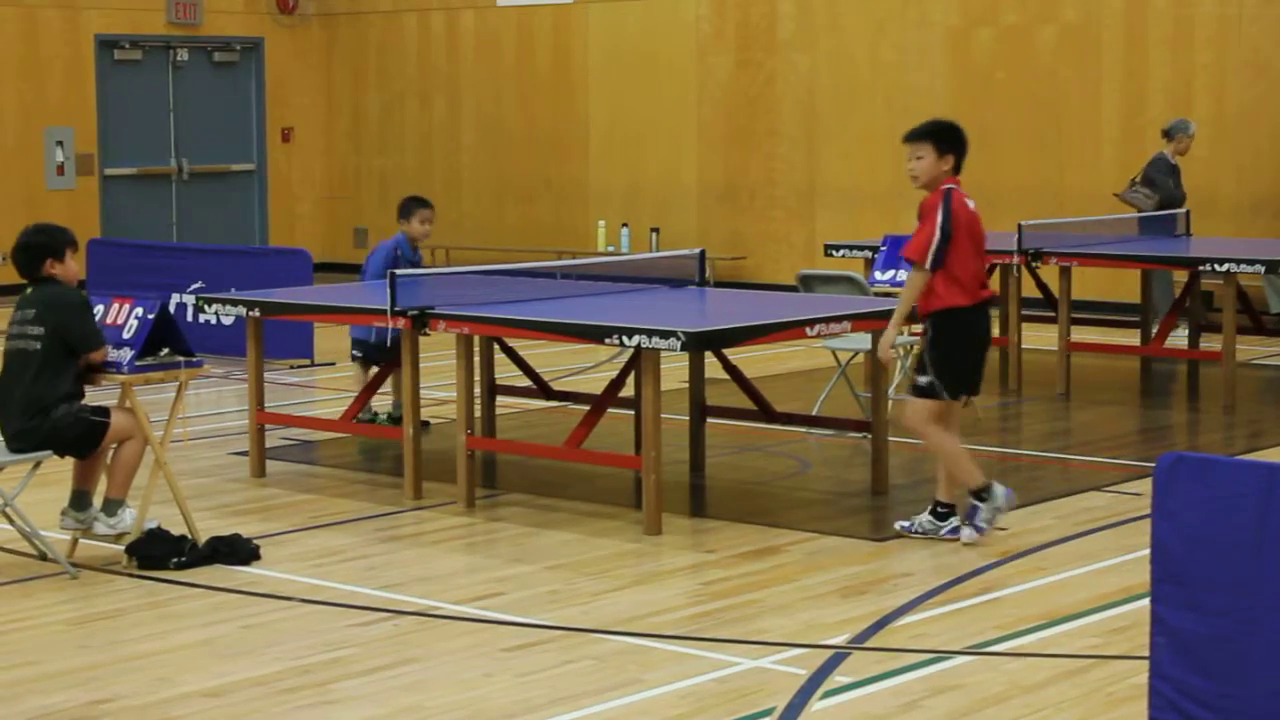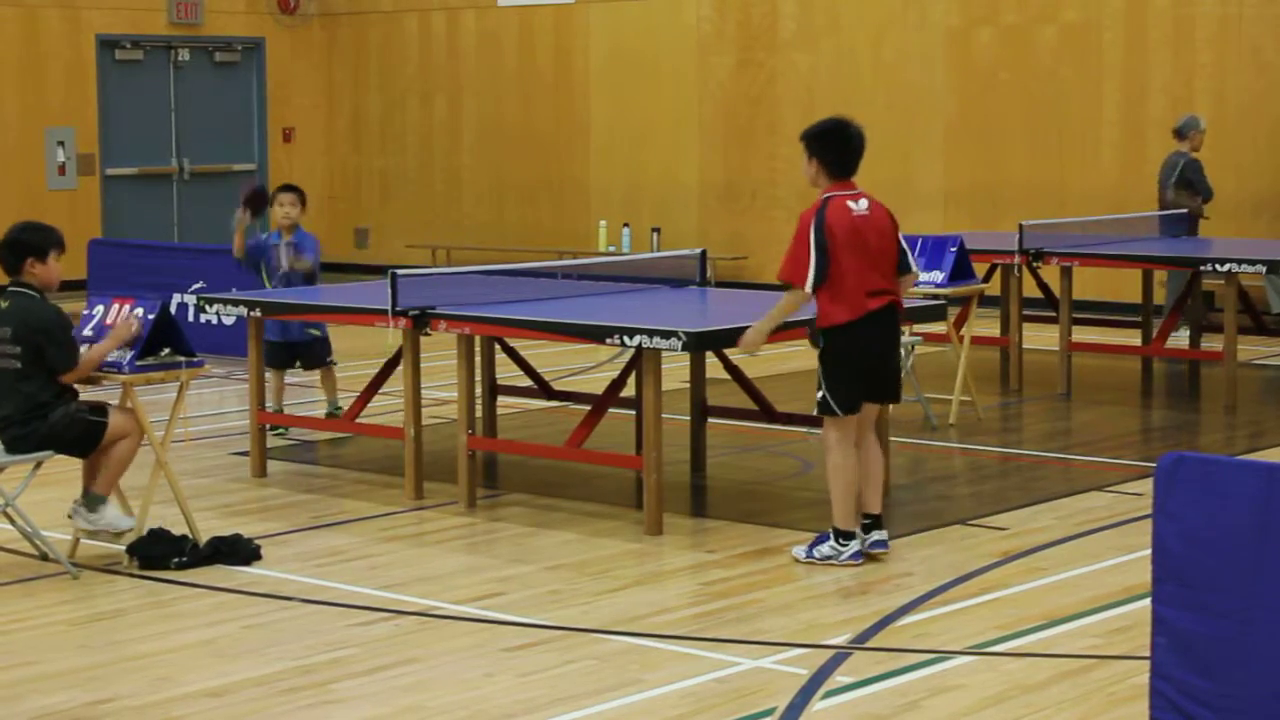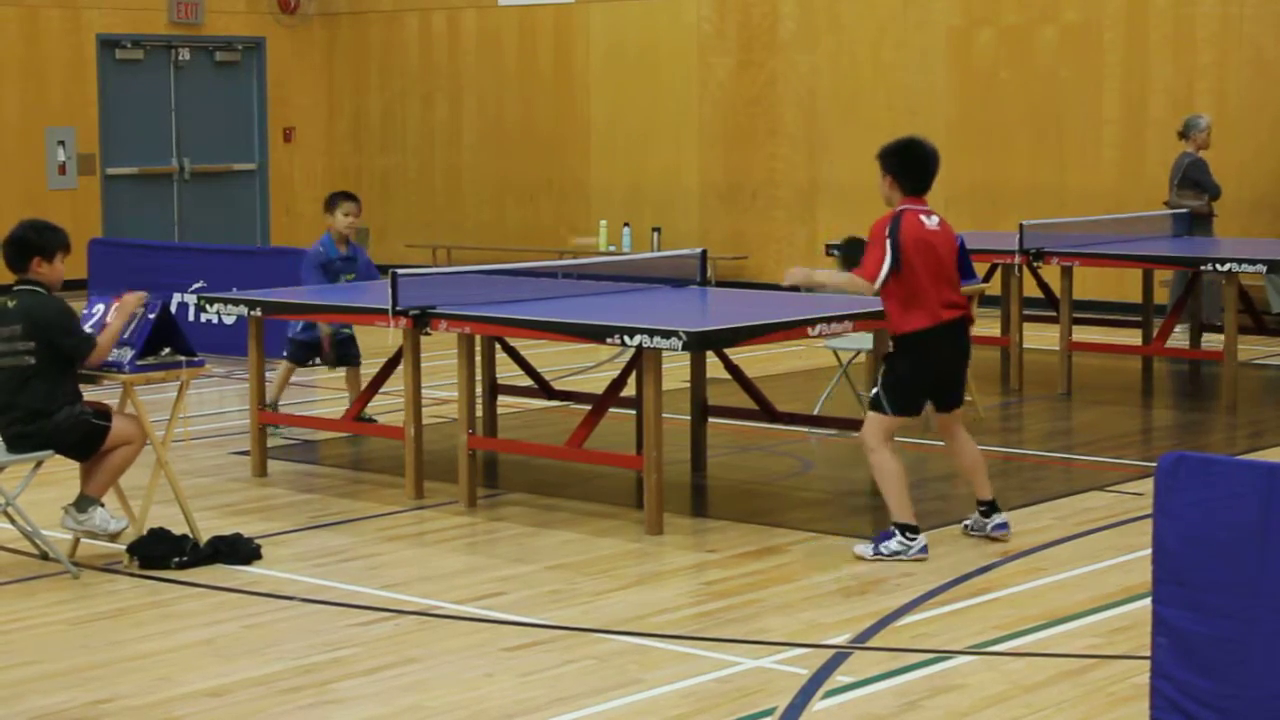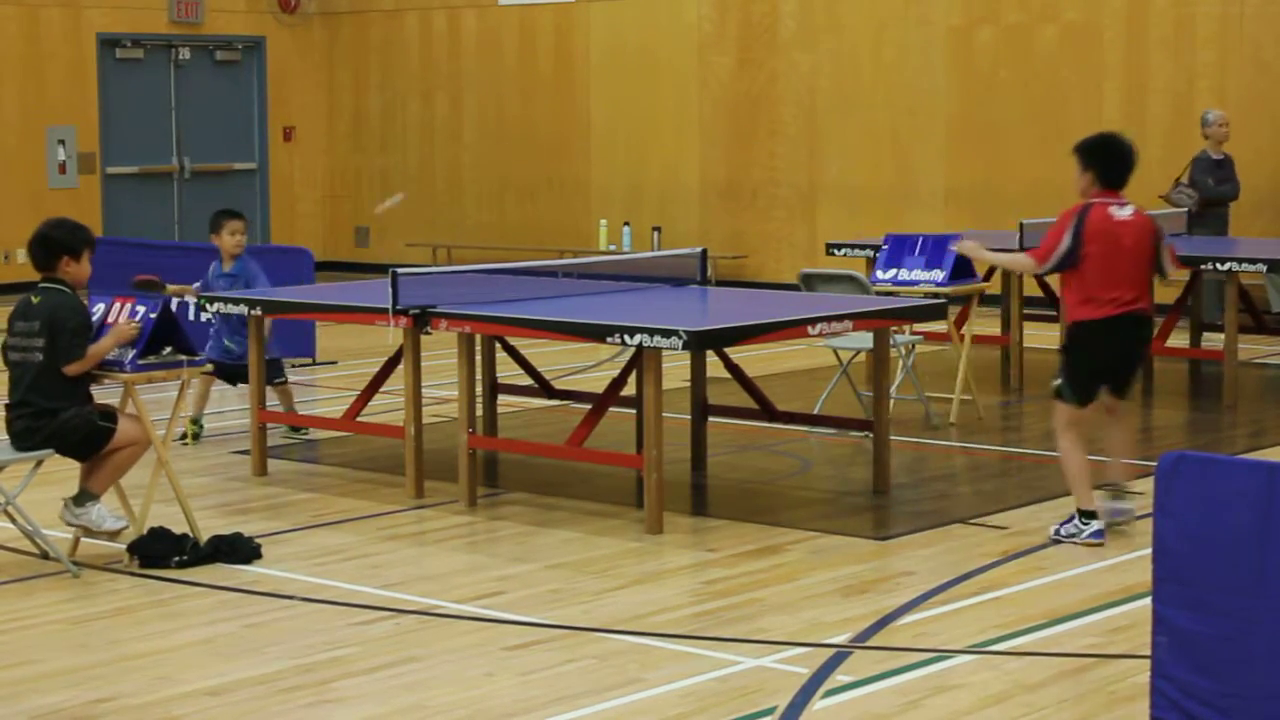
dt=1s
person 1, frame 1
left shoulder: (939, 203)
right shoulder: (964, 204)
left elbow: (921, 270)
left wrist: (893, 326)
left hip: (952, 323)
right hip: (972, 319)
left knee: (919, 419)
right knee: (944, 421)
left ankle: (984, 492)
right ankle: (944, 514)
person 1, frame 2
left shoulder: (818, 217)
right shoulder: (878, 211)
left elbow: (801, 289)
right elbow: (907, 276)
left wrist: (762, 327)
left hip: (846, 334)
right hip: (884, 328)
left knee: (838, 436)
right knee: (865, 432)
left ankle: (844, 539)
right ankle: (873, 527)
person 1, frame 3
left shoulder: (890, 226)
right shoulder: (943, 228)
left elbow: (866, 283)
left wrist: (812, 277)
left hip: (917, 344)
right hip: (954, 338)
left knee: (875, 438)
right knee: (952, 428)
left ankle: (907, 535)
right ankle: (990, 514)
person 1, frame 4
left shoulder: (1079, 218)
right shoulder: (1145, 222)
left elbow: (1034, 264)
right elbow: (1169, 270)
left wrist: (983, 255)
left hip: (1092, 331)
right hip: (1135, 329)
left knee: (1068, 425)
right knee: (1115, 409)
left ankle: (1087, 519)
right ankle: (1121, 492)
person 2, frame 1
left shoulder: (26, 300)
right shoulder: (67, 298)
right elbow: (97, 354)
left wrist: (74, 361)
right wrist: (79, 360)
right hip: (42, 420)
left knee: (98, 423)
right knee: (134, 425)
left ankle: (79, 509)
right ankle: (110, 514)
person 2, frame 2
right shoulder: (44, 314)
right elbow: (70, 374)
left wrist: (68, 340)
right wrist: (112, 341)
right hip: (39, 425)
left knee: (103, 416)
right knee: (131, 424)
left ankle: (90, 503)
right ankle: (93, 508)
person 2, frame 3
right shoulder: (49, 308)
right elbow: (93, 355)
right wrist: (124, 312)
right hip: (46, 423)
left knee: (103, 418)
right knee: (134, 431)
left ankle: (87, 506)
right ankle: (84, 509)
person 2, frame 4
right shoulder: (69, 307)
right elbow: (72, 365)
right wrist: (112, 340)
right hip: (52, 421)
left knee: (108, 419)
right knee: (139, 433)
left ankle: (84, 505)
right ankle: (83, 504)
person 3, frame 1
left shoulder: (415, 256)
right shoulder: (389, 249)
right elbow: (372, 284)
left knee: (397, 364)
right knee: (364, 363)
left ankle: (397, 412)
right ankle: (364, 413)
person 3, frame 2
left shoulder: (308, 241)
right shoulder: (264, 242)
left elbow: (309, 266)
right elbow: (239, 253)
left wrist: (292, 260)
right wrist: (240, 227)
left hip: (307, 318)
right hip: (277, 319)
left knee: (325, 364)
right knee: (277, 368)
left ankle: (333, 410)
right ankle: (277, 413)
person 3, frame 3
left shoulder: (358, 254)
right shoulder: (316, 254)
right wrist: (322, 322)
left hip: (341, 322)
right hip: (310, 322)
left knee: (353, 364)
right knee: (291, 363)
right ankle: (270, 407)
person 3, frame 4
left shoulder: (250, 269)
right shoulder: (214, 270)
right elbow: (203, 291)
left wrist: (265, 327)
right wrist: (178, 289)
right hip: (225, 338)
left knee: (279, 383)
right knee: (206, 374)
right ankle: (194, 422)
person 4, frame 1
left shoulder: (1174, 167)
right shoulder: (1158, 163)
left elbow: (1179, 198)
right elbow: (1170, 196)
left wrist: (1173, 197)
right wrist: (1169, 197)
left hip: (1166, 226)
right hip: (1154, 226)
left knee: (1158, 274)
right knee: (1163, 274)
left ankle: (1153, 320)
person 4, frame 2
left shoulder: (1169, 160)
right shoulder: (1190, 163)
right elbow: (1207, 195)
left wrist: (1189, 198)
right wrist: (1194, 199)
left hip: (1170, 222)
right hip: (1182, 225)
left knee: (1179, 272)
right knee: (1180, 273)
person 4, frame 3
left shoulder: (1180, 162)
right shoulder: (1196, 163)
right elbow: (1215, 192)
left wrist: (1198, 197)
right wrist: (1203, 196)
right hip: (1197, 226)
left knee: (1183, 272)
right knee: (1210, 274)
left ankle: (1178, 320)
right ankle: (1211, 324)
person 4, frame 4
left shoulder: (1227, 160)
right shoulder: (1200, 161)
left elbow: (1234, 191)
right elbow: (1208, 193)
left wrist: (1217, 192)
right wrist: (1224, 192)
left hip: (1220, 224)
right hip: (1202, 226)
left knee: (1219, 274)
right knee: (1208, 274)
left ankle: (1213, 321)
right ankle: (1209, 325)
